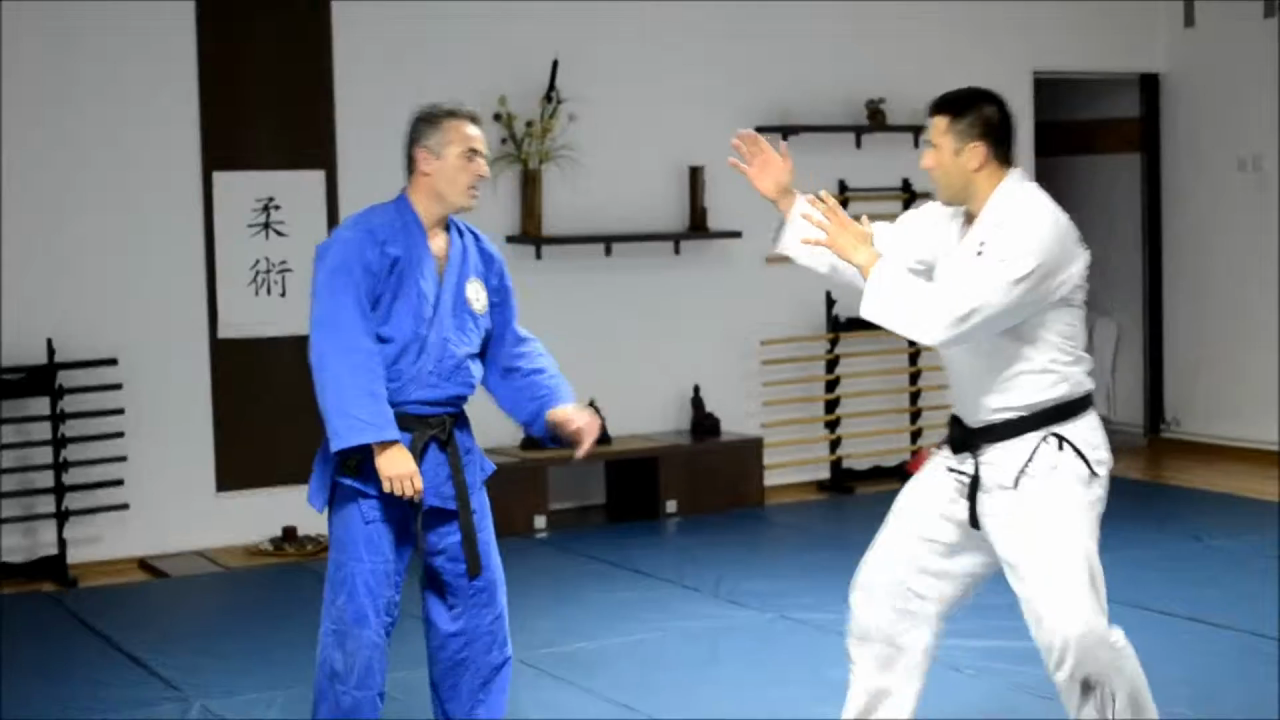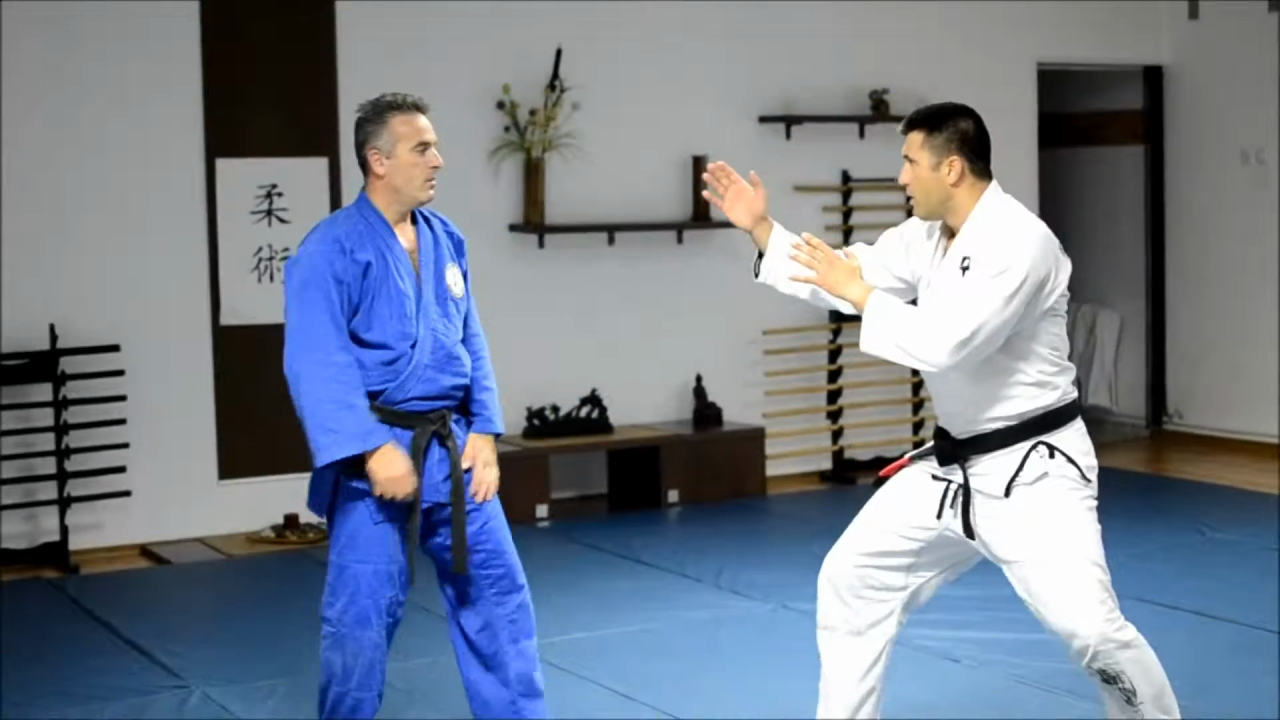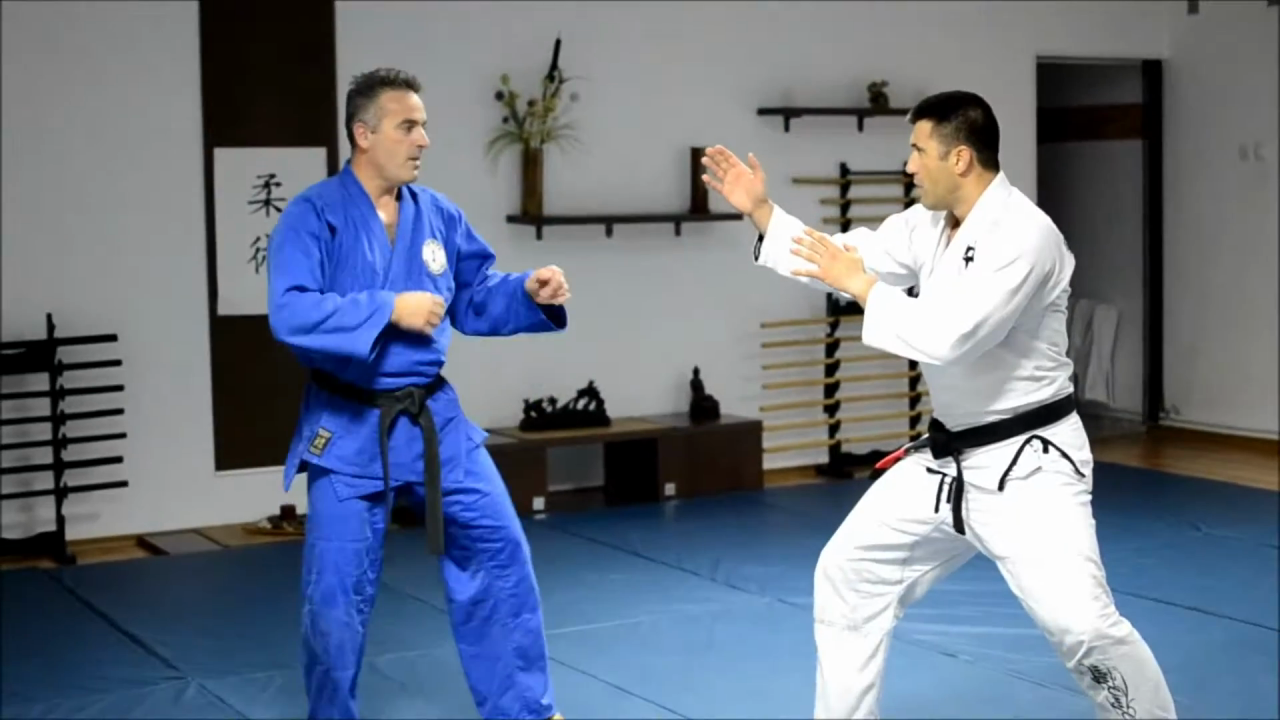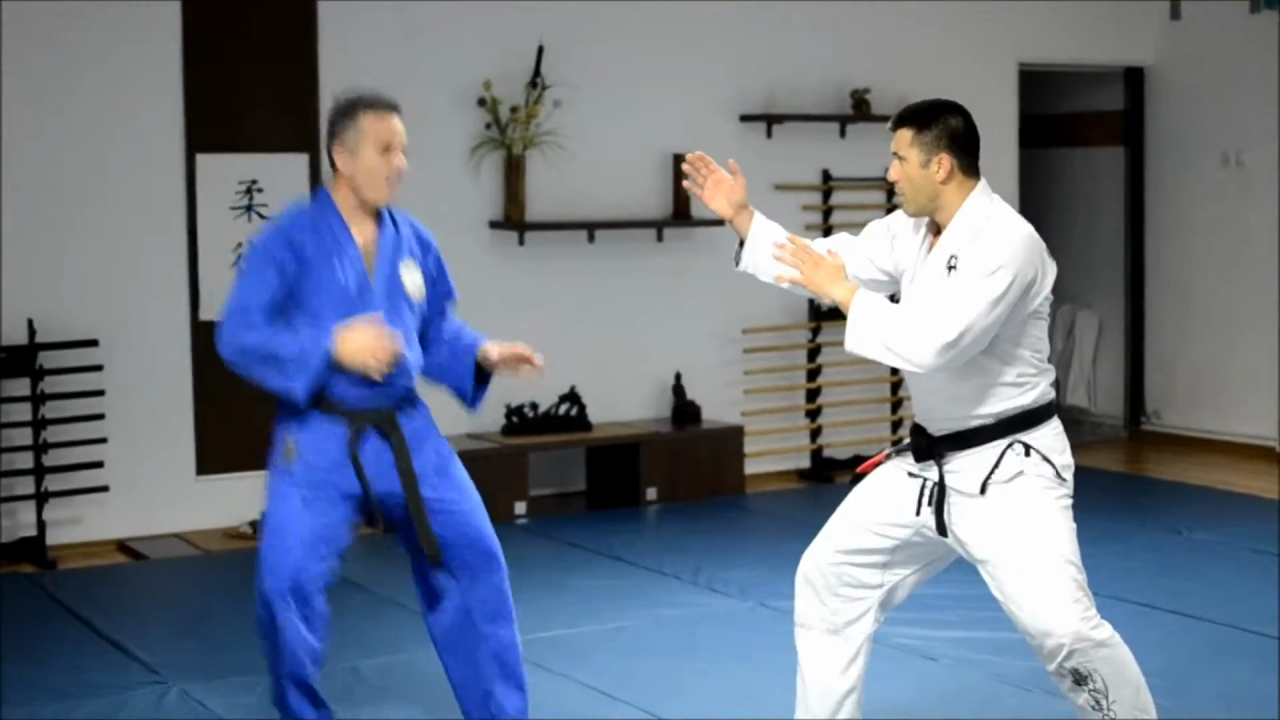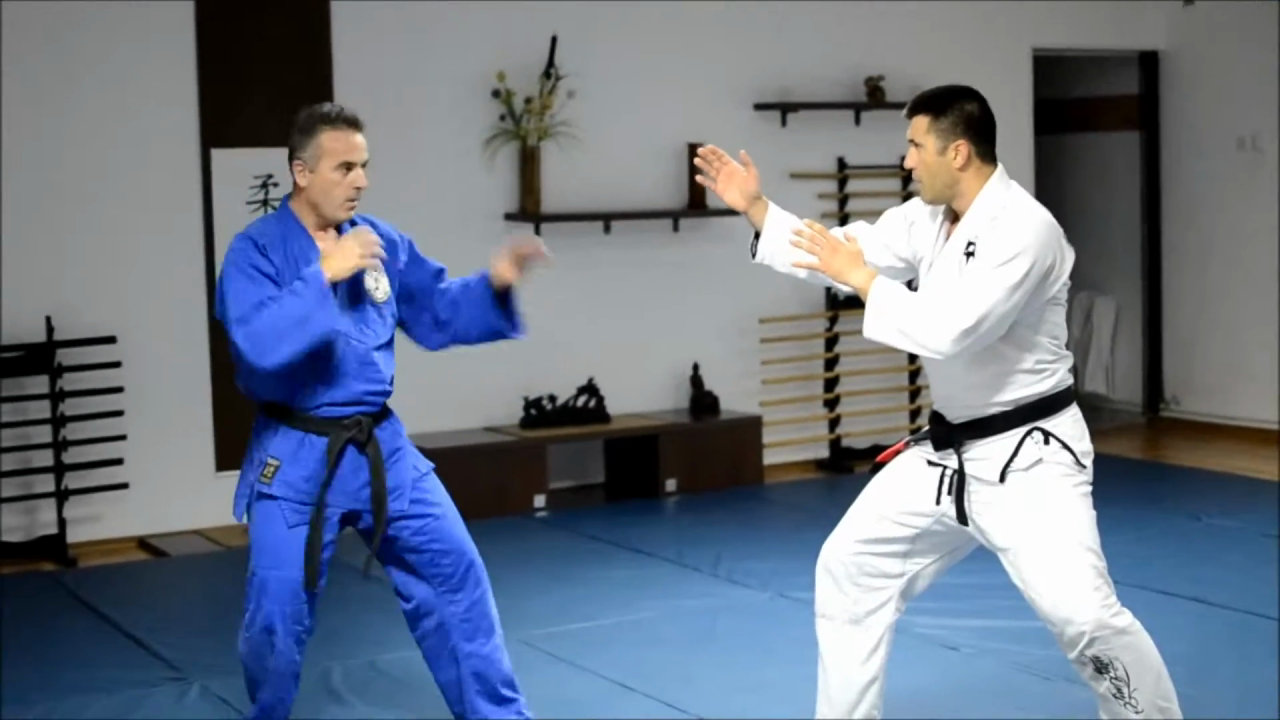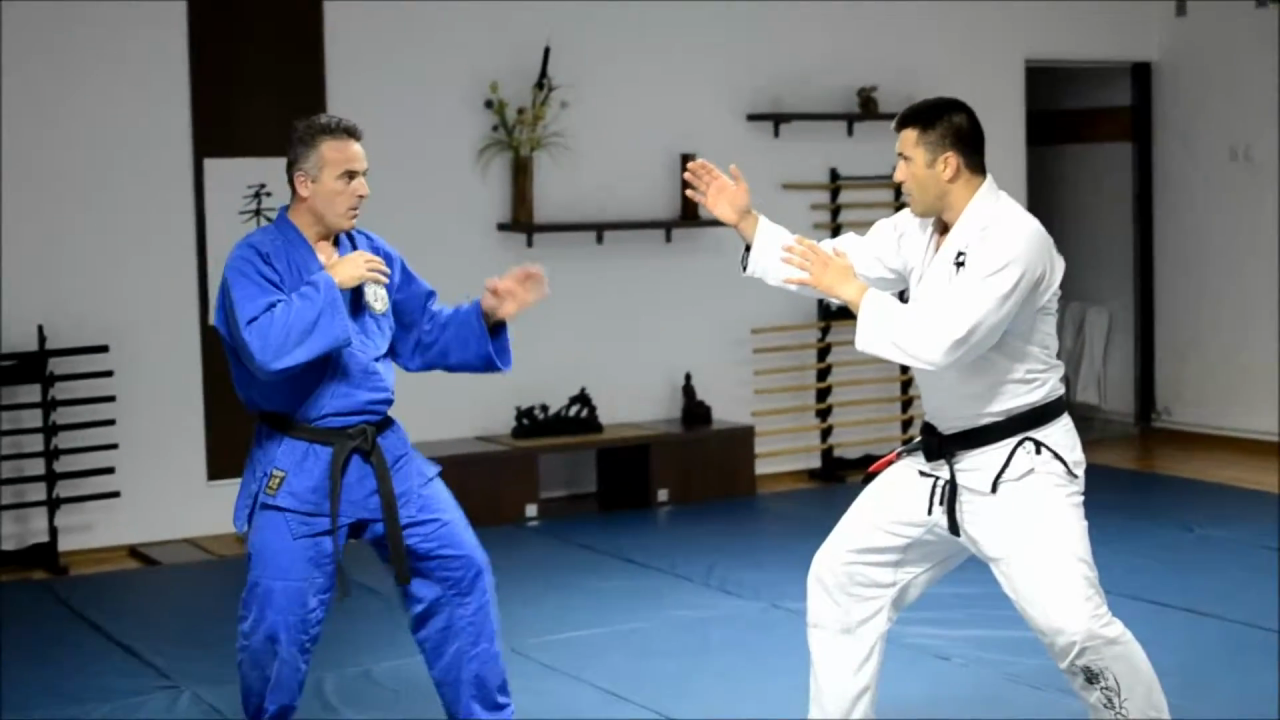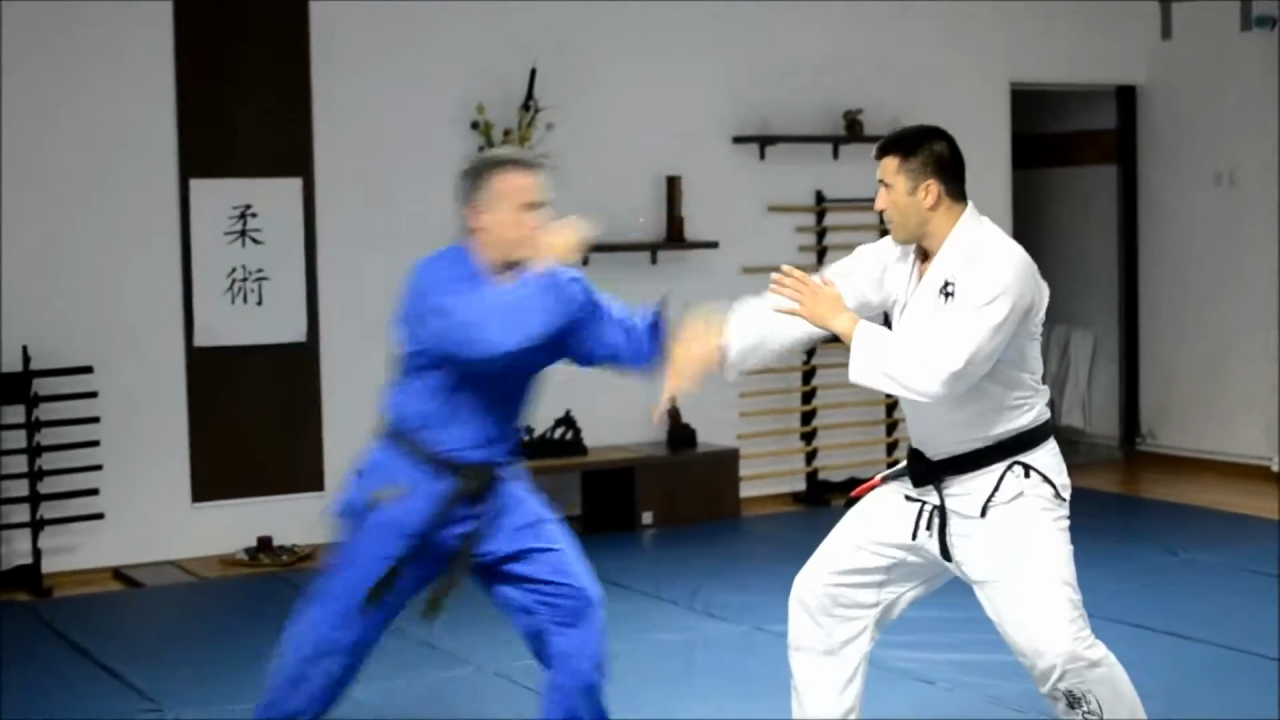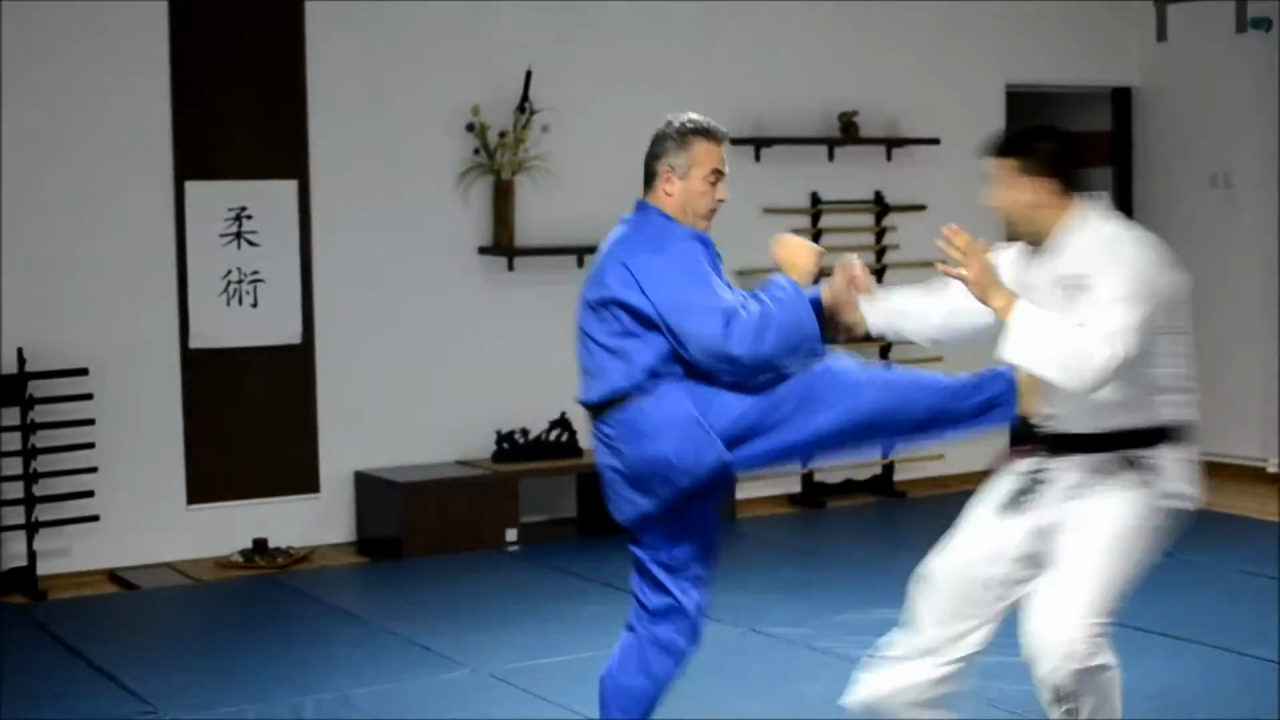
dt=0.4s
person 1, frame 1
left shoulder: (1036, 229)
right shoulder: (950, 218)
left elbow: (944, 318)
right elbow: (858, 255)
left wrist: (870, 259)
right wrist: (786, 199)
left hip: (1044, 458)
right hip: (969, 457)
left knee: (1071, 631)
right knee: (886, 591)
person 1, frame 2
left shoulder: (1019, 242)
right shoulder: (926, 237)
left elbow: (945, 343)
right elbow: (836, 276)
left wrist: (859, 293)
right wrist: (761, 228)
left hip: (1033, 469)
right hip: (952, 465)
left knee: (1091, 625)
right knee: (852, 579)
person 1, frame 3
left shoulder: (1023, 234)
right shoulder: (930, 223)
left elbow: (950, 336)
right elbow: (839, 257)
left wrist: (861, 286)
right wrist: (760, 211)
left hip: (1027, 461)
right hip: (946, 457)
left knee: (1081, 622)
right knee: (849, 573)
person 1, frame 4
left shoulder: (1006, 242)
right shoulder: (911, 230)
left elbow: (931, 346)
right elbow: (821, 263)
left wrist: (843, 292)
right wrist: (741, 216)
left hip: (1008, 466)
right hip: (928, 461)
left knee: (1062, 626)
right knee: (829, 577)
person 1, frame 5
left shoulder: (1024, 228)
right shoulder: (928, 216)
left elbow: (949, 331)
right elbow: (837, 251)
left wrist: (861, 278)
right wrist: (755, 207)
left hip: (1028, 453)
right hip: (947, 450)
left knee: (1084, 612)
right knee: (850, 568)
person 1, frame 6
left shoulder: (1013, 238)
right shoulder: (918, 229)
left elbow: (941, 342)
right elbow: (829, 264)
left wrist: (852, 292)
right wrist: (745, 221)
left hip: (1019, 464)
right hip: (939, 460)
left knee: (1074, 622)
right knee: (842, 577)
person 1, frame 7
left shoulder: (999, 265)
right shoulder: (892, 257)
left elbow: (936, 373)
right elbow: (798, 311)
left wrist: (844, 323)
right wrist: (717, 339)
left hip: (1006, 488)
right hip: (923, 486)
left knee: (1058, 646)
right knee: (823, 595)
person 1, frame 8
left shoulder: (1128, 257)
right shoulder: (1032, 254)
left elbow: (1091, 361)
right elbow: (952, 312)
left wrist: (1001, 299)
right wrist: (870, 306)
left hip: (1133, 474)
right hip: (1054, 466)
left knee: (1059, 636)
right knee: (956, 581)
person 2, frame 1
left shoulder: (479, 255)
right shoulder: (361, 243)
left elbow: (512, 348)
right elbow: (339, 352)
left wrist: (557, 405)
right wrist: (381, 444)
left hip: (450, 449)
right hip: (375, 454)
left knee: (472, 595)
right knee: (360, 614)
person 2, frame 2
left shoulder: (446, 239)
right shoulder: (332, 248)
right elbow: (315, 364)
left wrist: (482, 429)
right wrist: (374, 450)
left hip: (448, 443)
right hip: (374, 451)
left knee: (495, 587)
right knee: (364, 613)
person 2, frame 3
left shoulder: (437, 214)
right shoulder: (313, 215)
left elbow: (478, 296)
right elbow: (291, 312)
left wrist: (532, 292)
right wrist: (389, 309)
left hip: (431, 416)
right hip: (351, 423)
left knee: (495, 546)
right knee: (336, 583)
person 2, frame 4
left shoulder: (412, 240)
right shoulder: (289, 238)
left elbow: (433, 332)
right elbow: (237, 336)
left wrist: (482, 356)
right wrist: (331, 347)
left hip: (403, 432)
right hip: (318, 440)
left knee: (473, 558)
right knee: (287, 587)
person 2, frame 5
left shoulder: (379, 240)
right shoulder: (254, 250)
left elbow: (437, 314)
right elbow: (261, 344)
left wrist: (496, 285)
right wrist: (325, 275)
left hip: (379, 445)
right hip: (295, 457)
left knee: (451, 569)
right knee: (279, 611)
person 2, frame 6
left shoulder: (373, 255)
right shoulder: (257, 257)
left elbow: (422, 339)
right elbow: (266, 346)
left wrist: (488, 313)
right wrist: (330, 281)
left hip: (378, 452)
right hip: (298, 465)
left knee: (459, 572)
right knee: (280, 619)
person 2, frame 7
left shoulder: (548, 283)
right shoulder: (440, 279)
left elbow: (610, 334)
right elbow: (484, 336)
left wrist: (671, 337)
right wrist: (547, 271)
left hip: (492, 487)
right hip: (411, 483)
left knee: (570, 606)
right knee: (341, 618)
person 2, frame 8
left shoulder: (649, 245)
right shoulder: (659, 247)
left elbow: (726, 323)
right elbow: (736, 342)
left wrist: (819, 306)
right wrist: (792, 283)
left hip: (639, 450)
right hip: (671, 428)
left knee: (666, 613)
right knee: (831, 387)
right ankle: (1014, 394)
